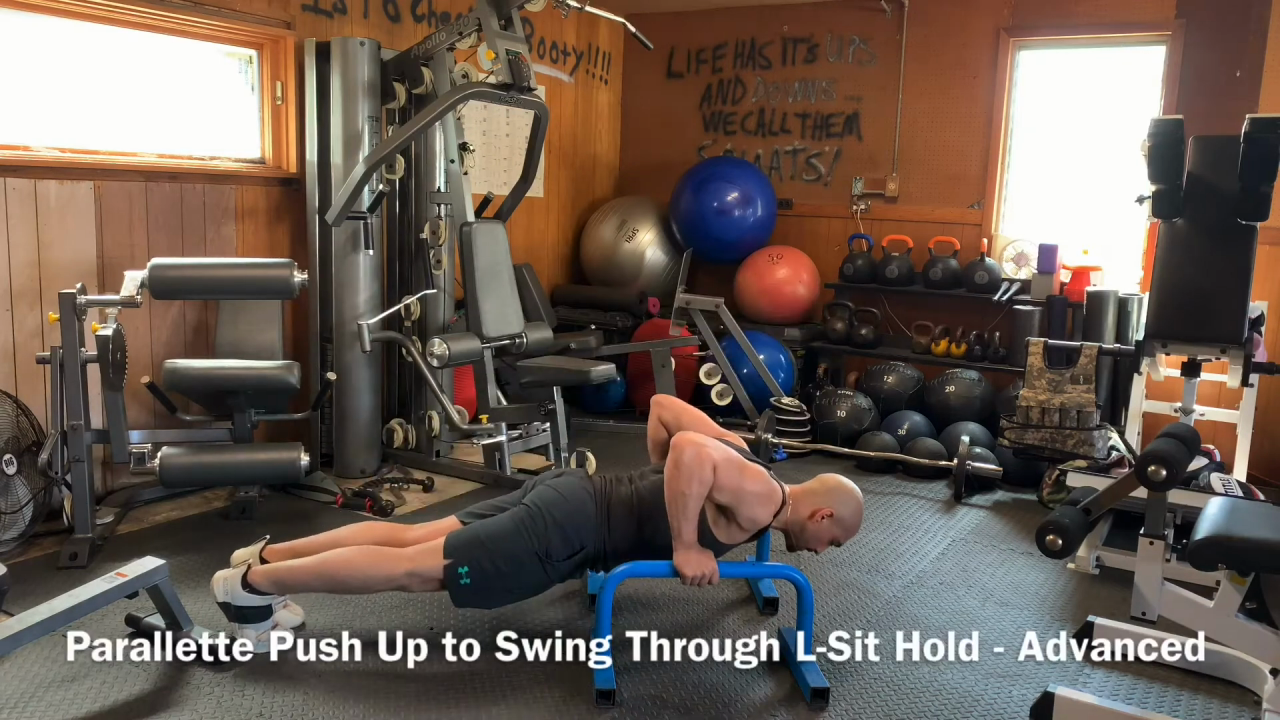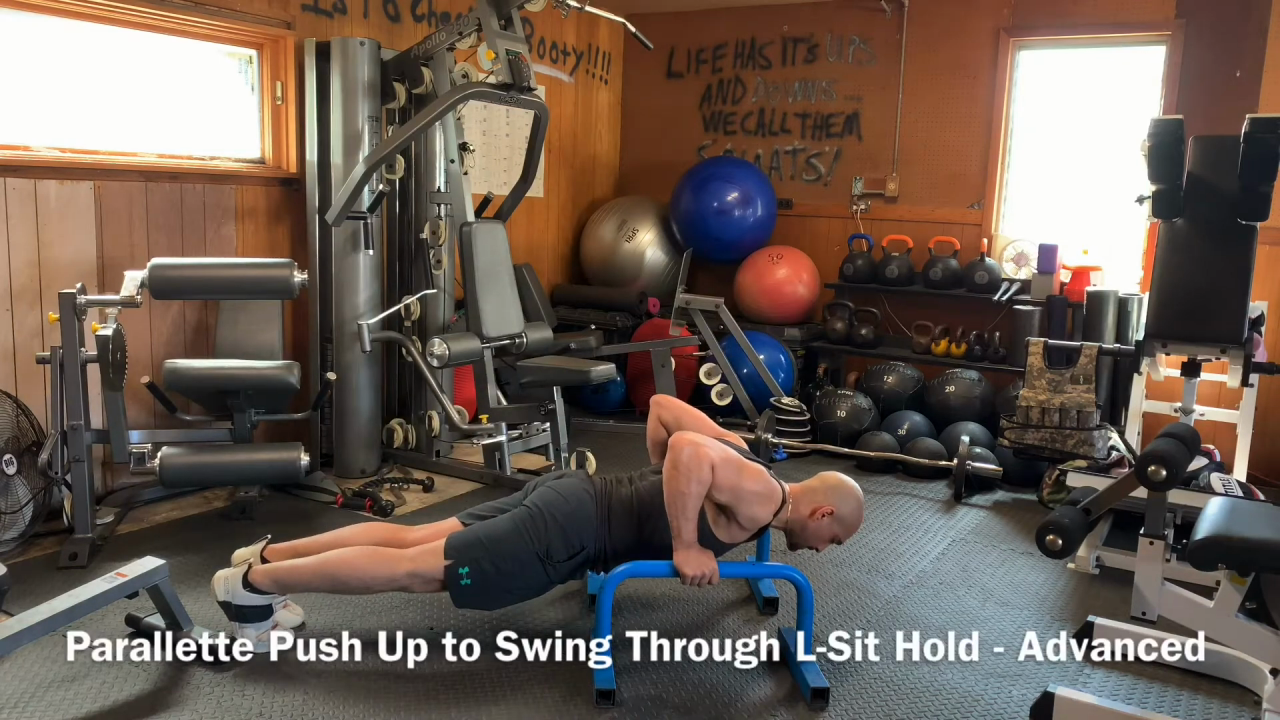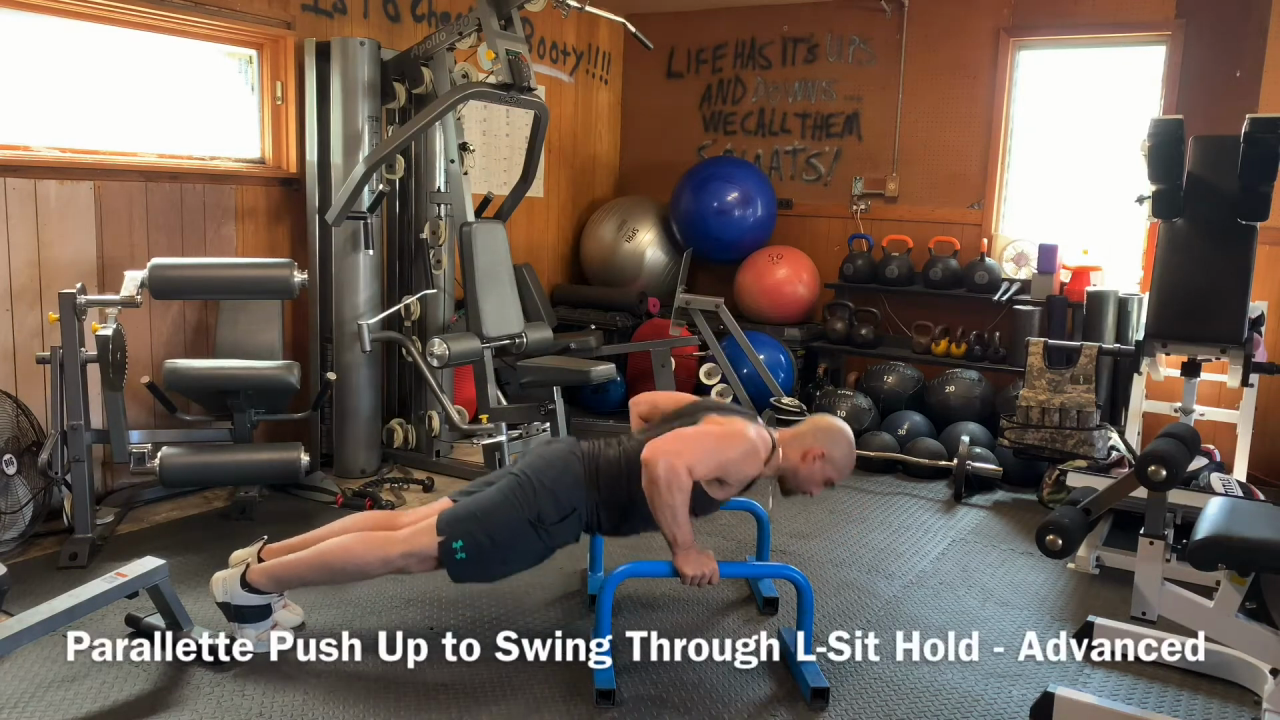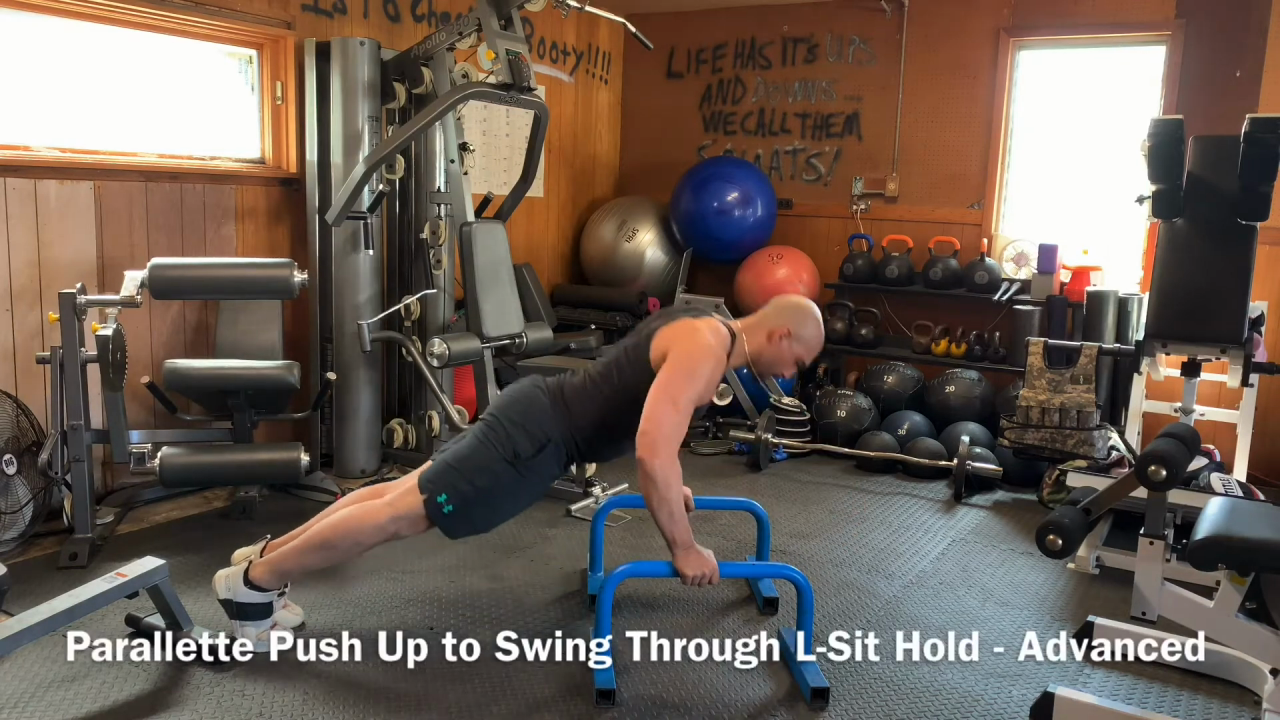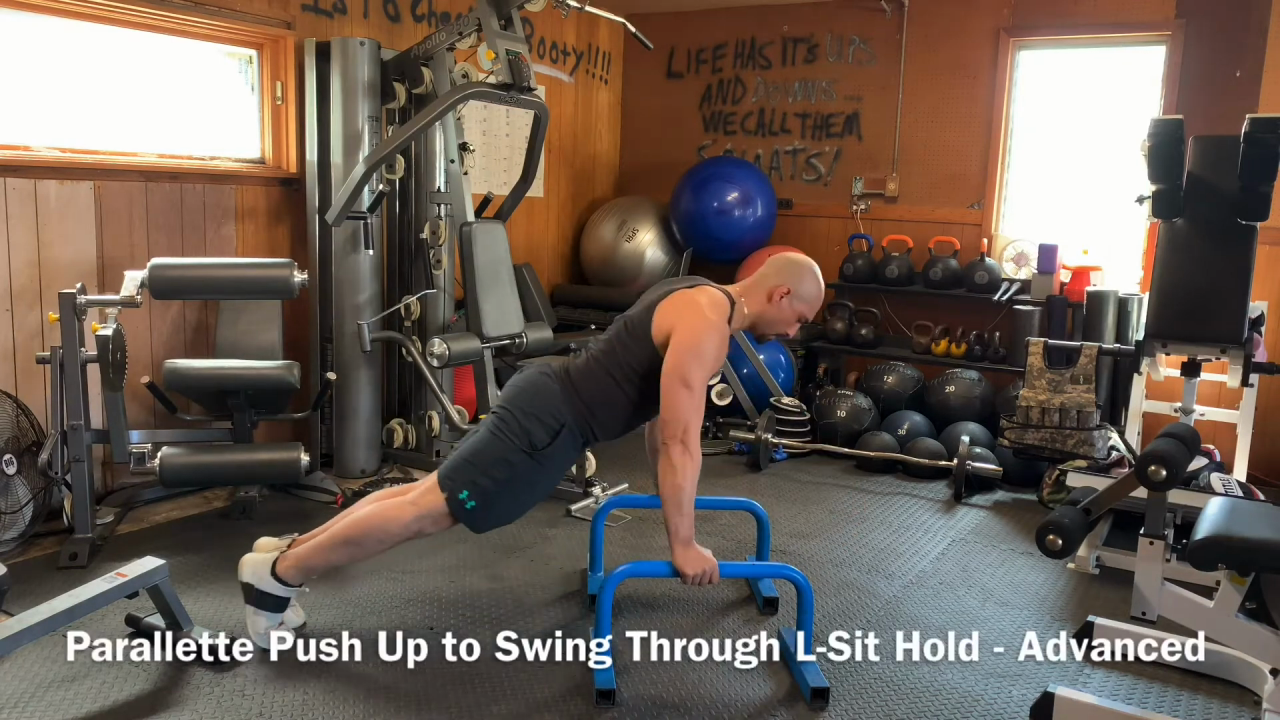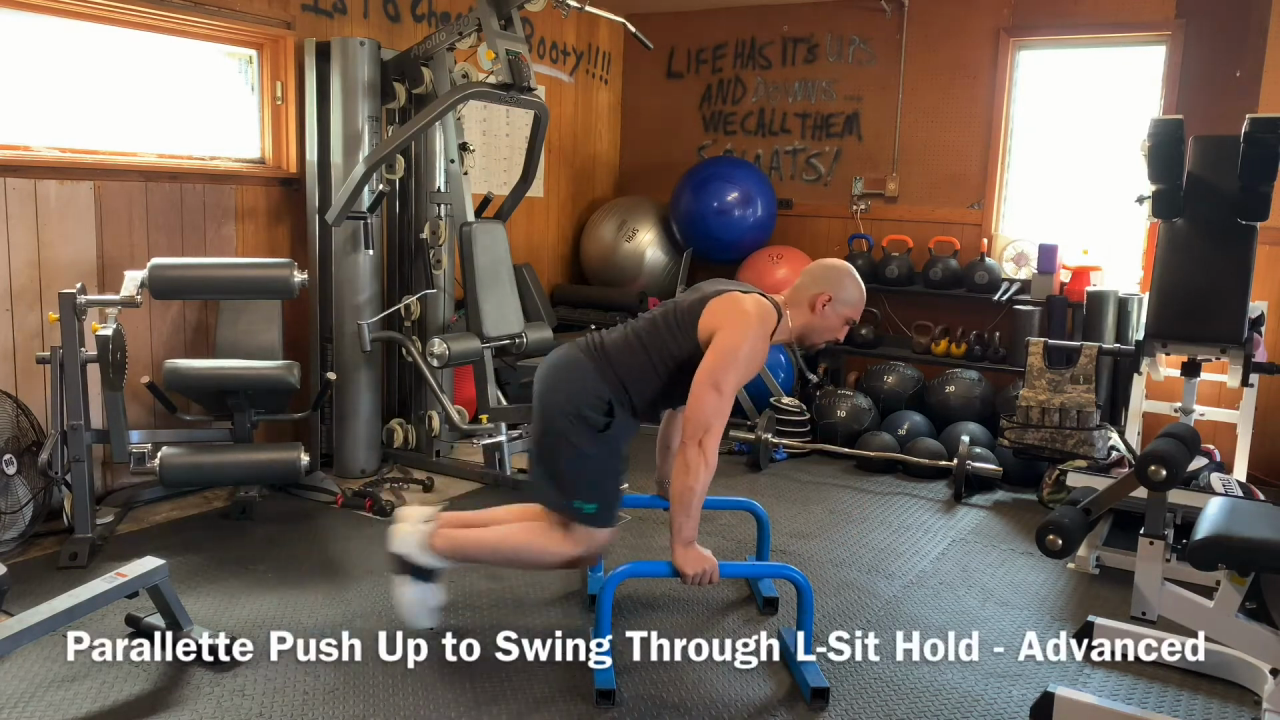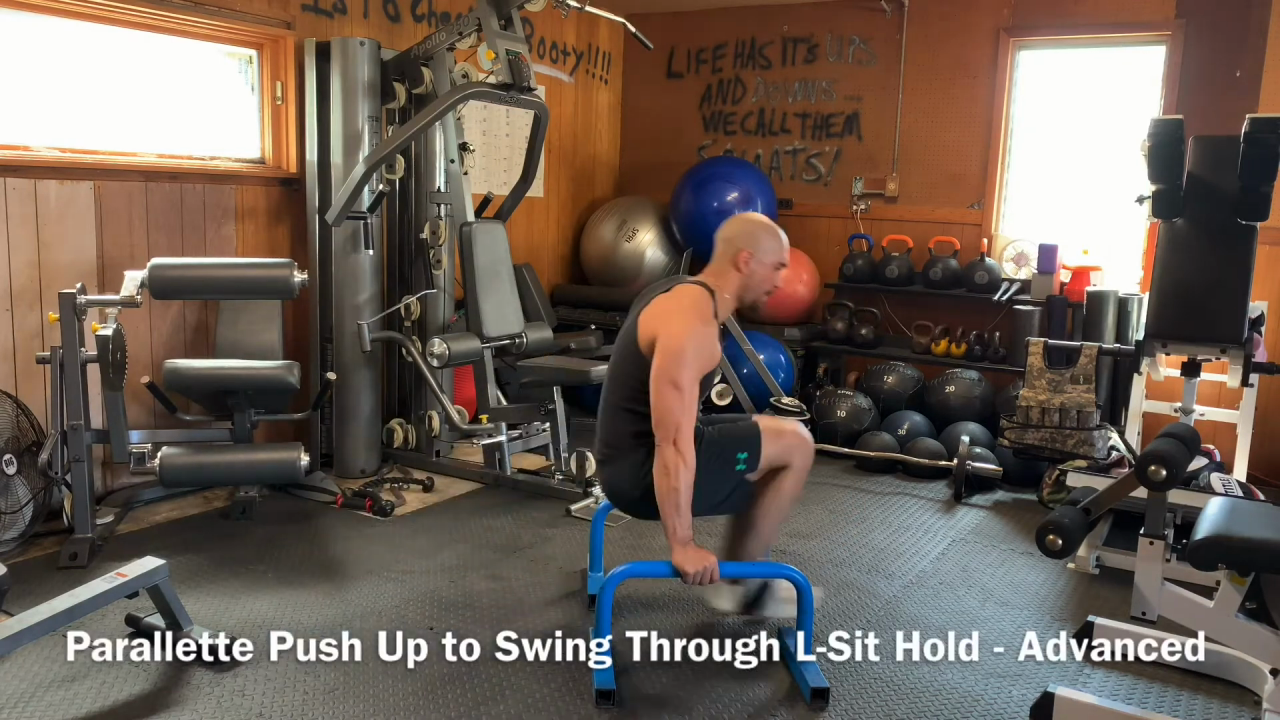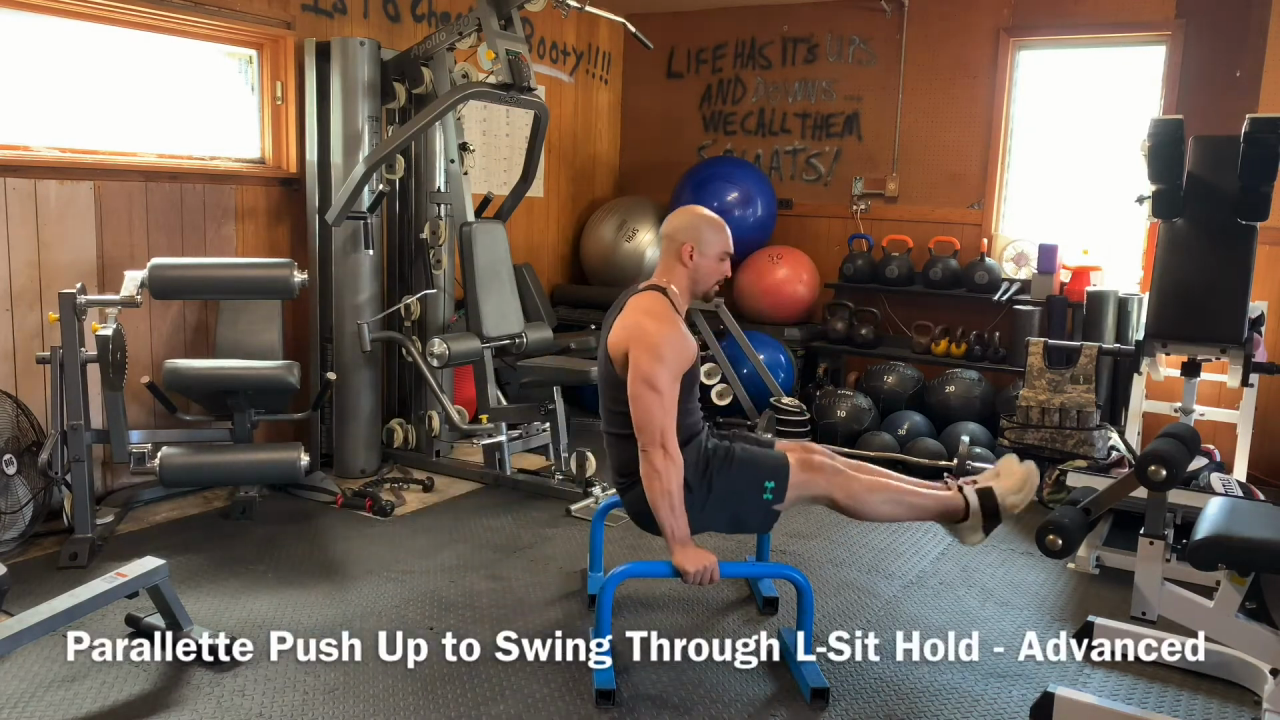
dt=0.3s
person 1, frame 1
left shoulder: (741, 455)
right shoulder: (761, 500)
left elbow: (663, 407)
right elbow: (689, 452)
right wrist: (685, 544)
left hip: (569, 495)
right hip: (567, 530)
left knee: (415, 536)
right knee: (413, 569)
left ankle: (267, 555)
right ankle: (250, 584)
person 1, frame 2
left shoulder: (739, 452)
right shoulder: (761, 498)
left elbow: (662, 406)
right elbow: (687, 452)
right wrist: (685, 545)
left hip: (570, 494)
right hip: (570, 533)
left knee: (415, 537)
right knee: (414, 569)
left ankle: (268, 554)
right ankle: (252, 583)
person 1, frame 3
left shoulder: (734, 414)
right shoulder: (747, 447)
left elbow: (641, 405)
right elbow: (660, 465)
right wrist: (685, 547)
left hip: (561, 468)
right hip: (559, 497)
left knee: (414, 521)
right knee: (409, 550)
left ankle: (266, 553)
right ankle: (249, 583)
person 1, frame 4
left shoulder: (704, 329)
right shoulder: (706, 351)
right elbow: (651, 451)
left wrist: (668, 484)
right wrist: (684, 547)
left hip: (538, 409)
right hip: (535, 435)
left knee: (405, 493)
right knee: (402, 514)
left ankle: (263, 560)
right ankle: (253, 582)
person 1, frame 5
left shoulder: (701, 299)
right shoulder: (708, 323)
left elbow: (656, 408)
right elbow: (681, 440)
left wrist: (668, 498)
right wrist: (683, 544)
left hip: (546, 400)
right hip: (546, 420)
left knee: (431, 493)
right knee: (428, 509)
left ankle: (289, 549)
right ankle: (274, 575)
person 1, frame 6
left shoulder: (746, 306)
right shoulder: (750, 327)
left elbow: (679, 407)
right elbow: (700, 437)
left wrist: (668, 491)
right wrist: (684, 544)
left hip: (578, 379)
right hip: (579, 398)
left knee: (574, 524)
right knee: (583, 544)
left ankle: (432, 525)
right ankle: (427, 542)
person 1, frame 7
left shoulder: (687, 296)
right shoulder: (691, 320)
right elbow: (674, 439)
right wrist: (682, 544)
left hip: (640, 462)
right hip: (640, 469)
right knee: (795, 443)
left ankle: (734, 579)
right ankle: (733, 582)
person 1, frame 8
left shoulder: (647, 304)
right shoulder: (656, 326)
right elbow: (657, 447)
right wrist: (682, 546)
left hip: (688, 457)
right hip: (680, 485)
left knee: (810, 457)
right knee: (822, 477)
left ankle: (960, 505)
right ankle: (968, 510)
